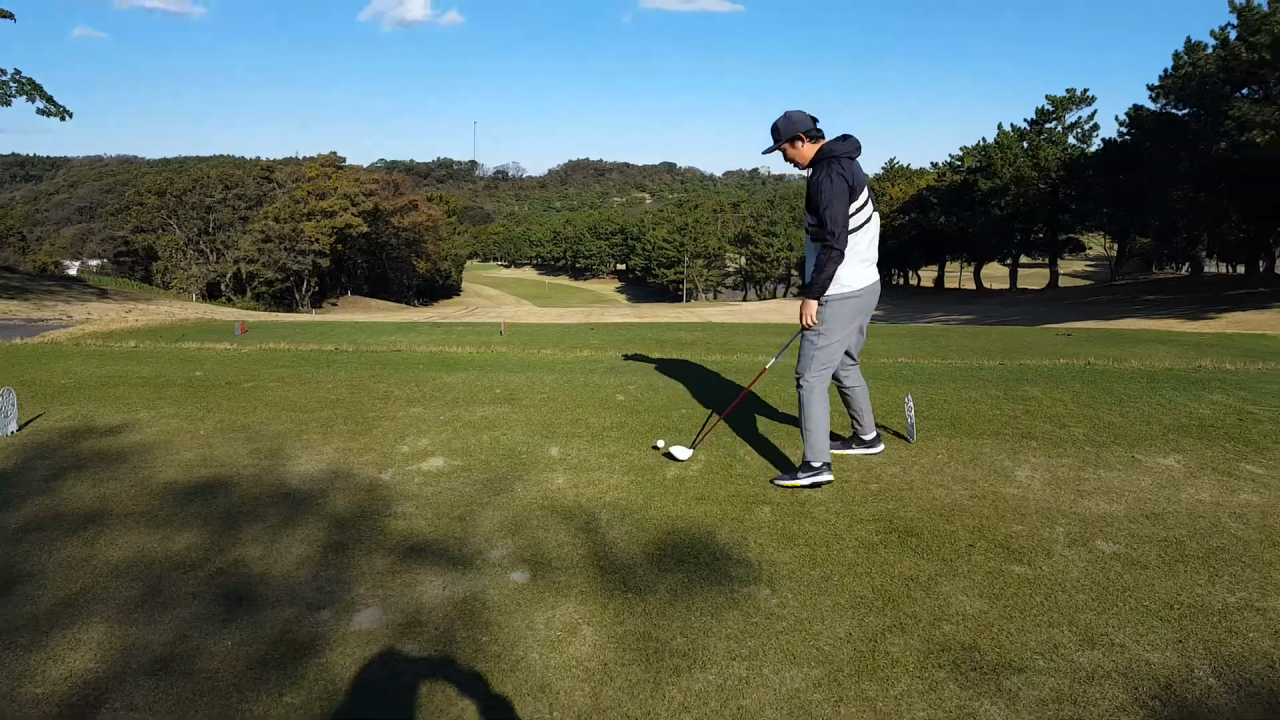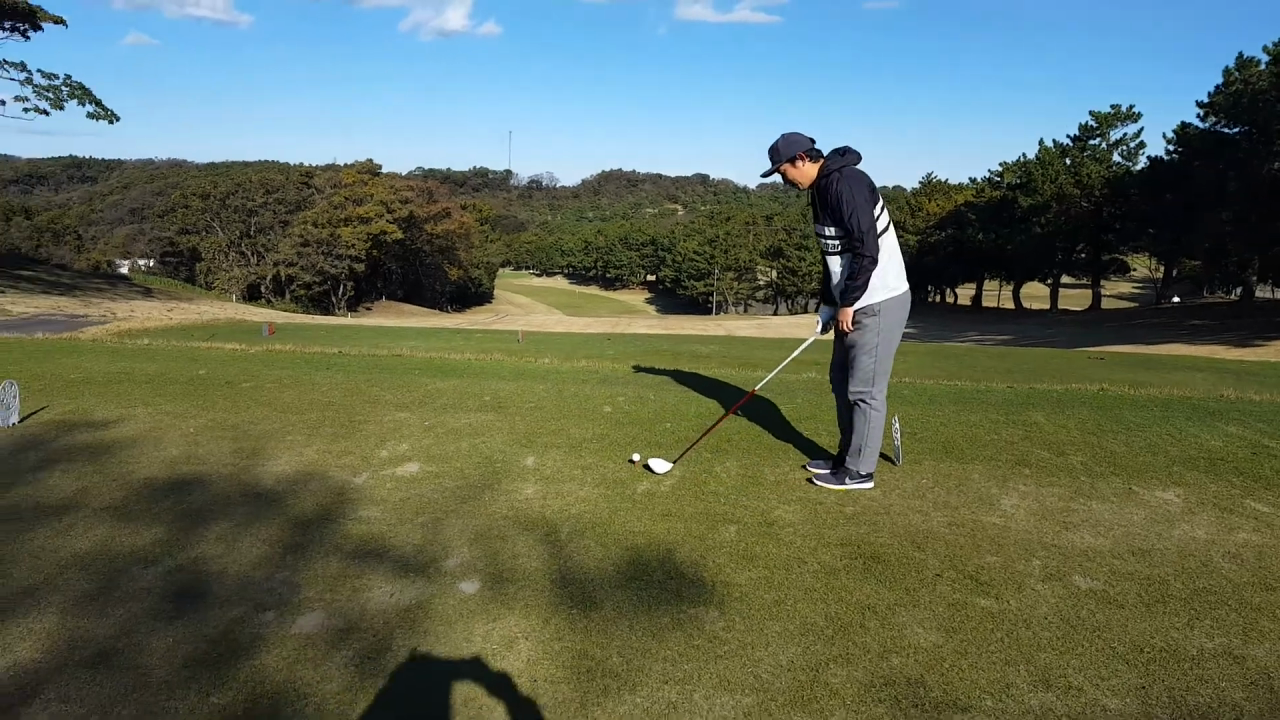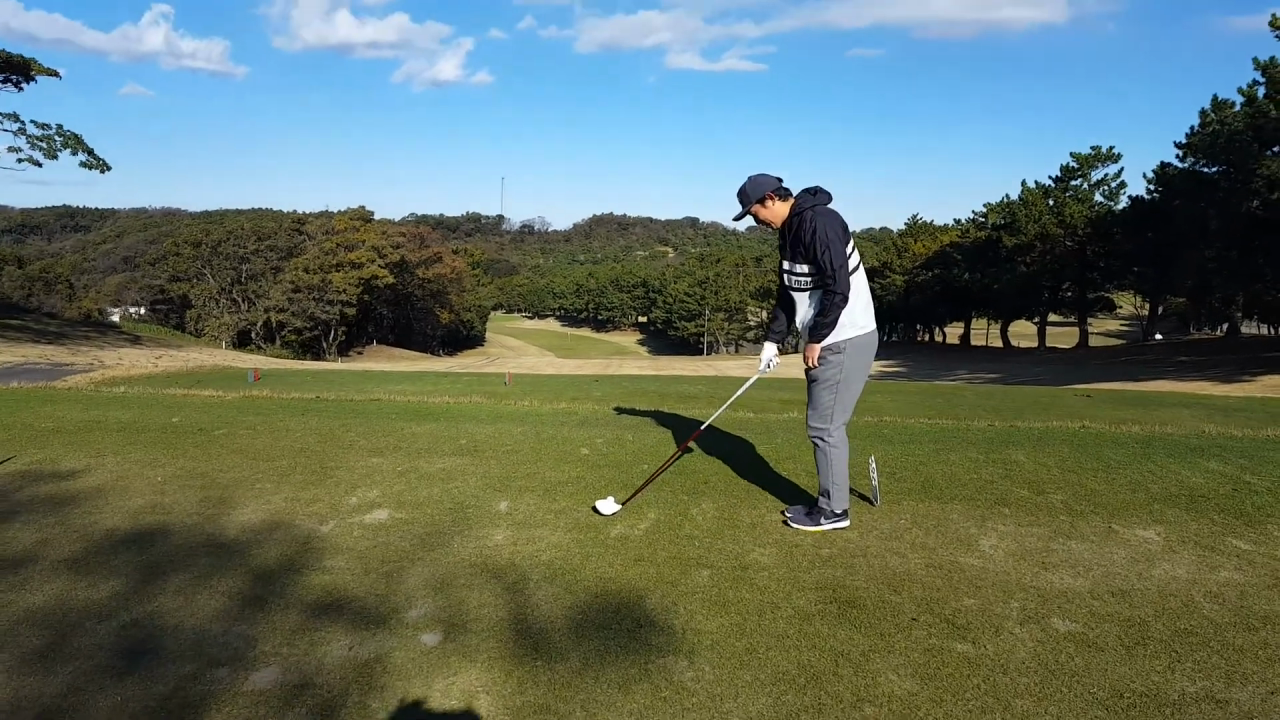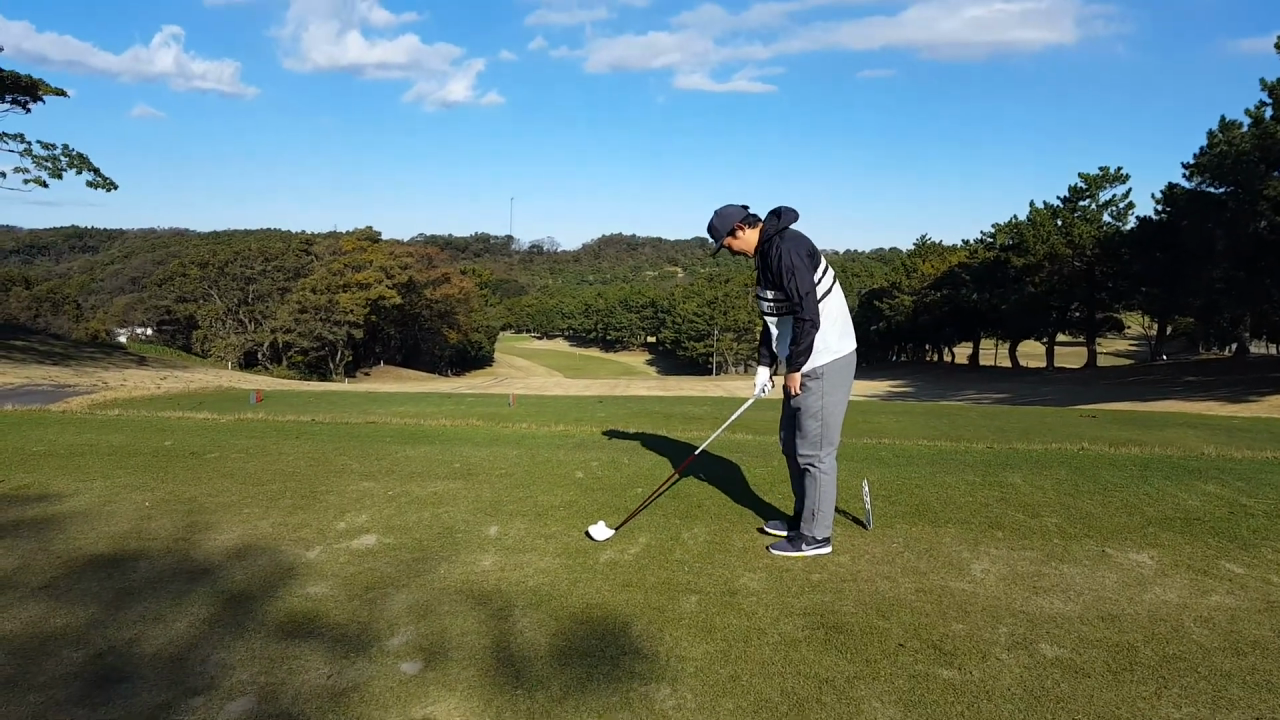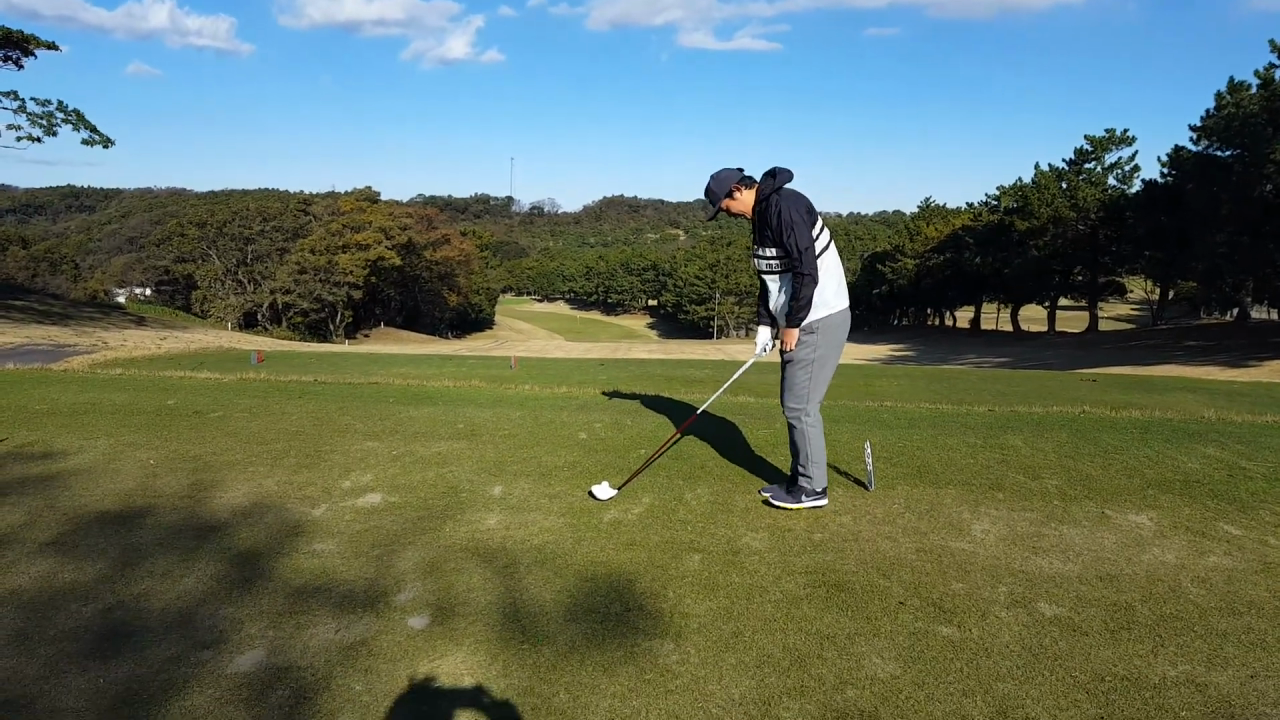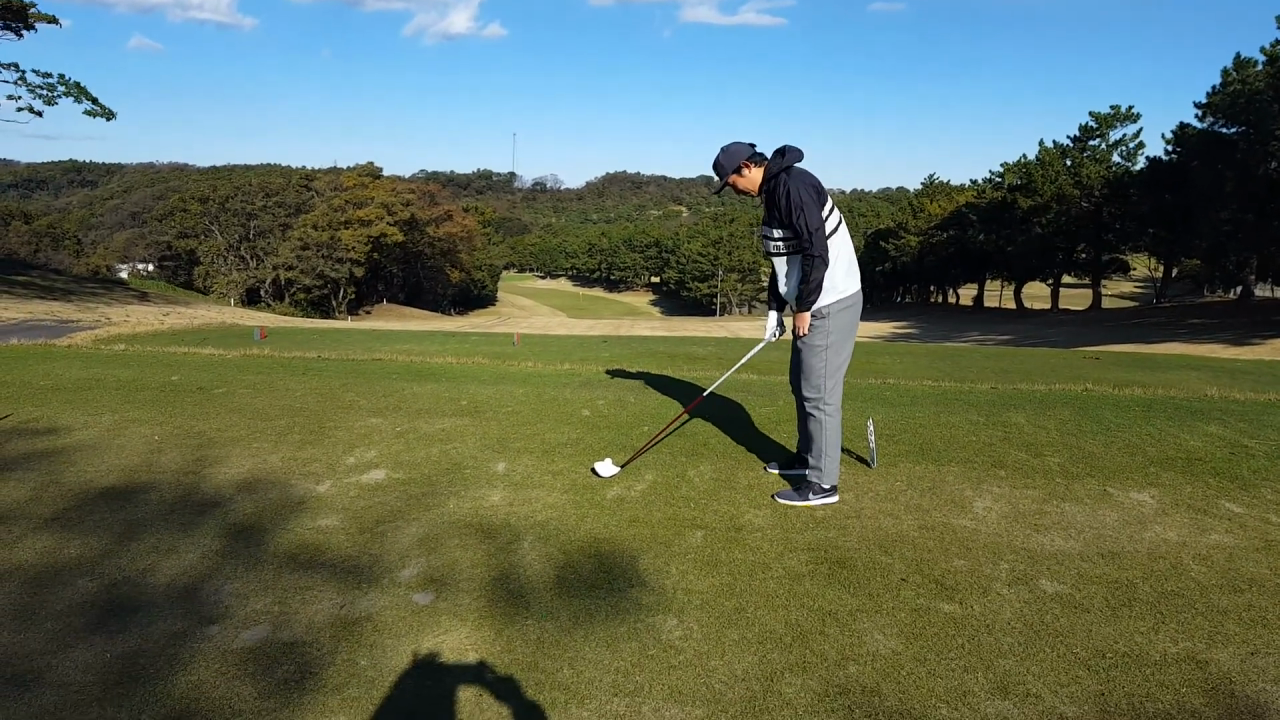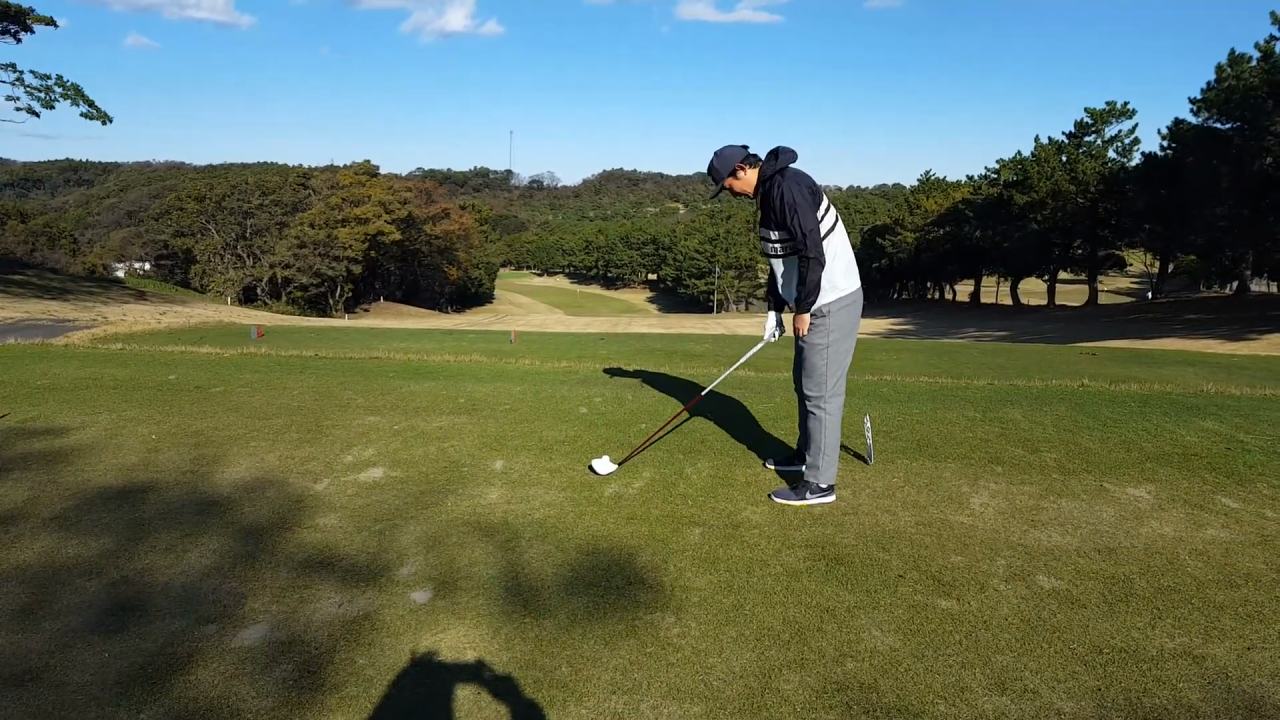
dt=0.7s
person 1, frame 1
left shoulder: (828, 174)
right shoulder: (841, 166)
left elbow: (833, 244)
left wrist: (811, 295)
left hip: (841, 291)
right hip: (860, 285)
left knee: (812, 376)
right knee: (841, 364)
left ankle: (814, 464)
right ankle: (866, 435)
person 1, frame 2
left shoulder: (847, 184)
right shoulder: (821, 191)
left elbow: (867, 252)
left wrist: (846, 303)
right wrist: (829, 303)
left hip: (878, 301)
right hip: (858, 301)
left knee: (865, 388)
right knee: (843, 382)
left ankle: (859, 470)
right ankle: (847, 456)
person 1, frame 3
left shoulder: (820, 223)
right shoulder: (789, 231)
left elbow: (838, 290)
right elbow: (787, 292)
left wrist: (814, 339)
right wrist: (772, 340)
left hip: (845, 340)
right hip: (826, 339)
left knee: (825, 425)
right knee: (824, 424)
left ankle: (832, 511)
right ankle: (830, 501)
person 1, frame 4
left shoulder: (787, 249)
right shoulder: (767, 252)
left elbow: (808, 316)
right elbow: (775, 315)
left wrist: (793, 367)
right wrist: (765, 365)
left hip: (823, 361)
right hip: (805, 362)
left knee: (814, 451)
right knee: (792, 443)
left ankle: (815, 535)
right ankle: (802, 519)
person 1, frame 5
left shoulder: (785, 205)
right shoulder: (762, 216)
left elbow: (807, 270)
right elbow: (769, 277)
left wrist: (792, 324)
right wrist: (765, 325)
left hip: (818, 319)
right hip: (802, 320)
left knee: (801, 405)
right knee: (793, 403)
left ankle: (814, 488)
right ankle: (801, 477)
person 1, frame 6
left shoulder: (793, 186)
right shoulder: (774, 191)
left elbow: (817, 252)
right elbow: (783, 258)
left wrist: (803, 308)
right wrist: (775, 310)
left hip: (830, 304)
right hip: (814, 303)
left knee: (819, 393)
right knee: (803, 385)
left ankle: (822, 484)
right ankle: (808, 458)
person 1, frame 7
left shoulder: (788, 186)
right shoulder: (770, 192)
left elbow: (813, 253)
right elbow: (781, 258)
left wrist: (802, 309)
right wrist: (774, 310)
left hip: (831, 302)
right hip: (816, 302)
left knee: (822, 391)
right knee: (806, 383)
left ankle: (820, 483)
right ankle: (807, 454)
